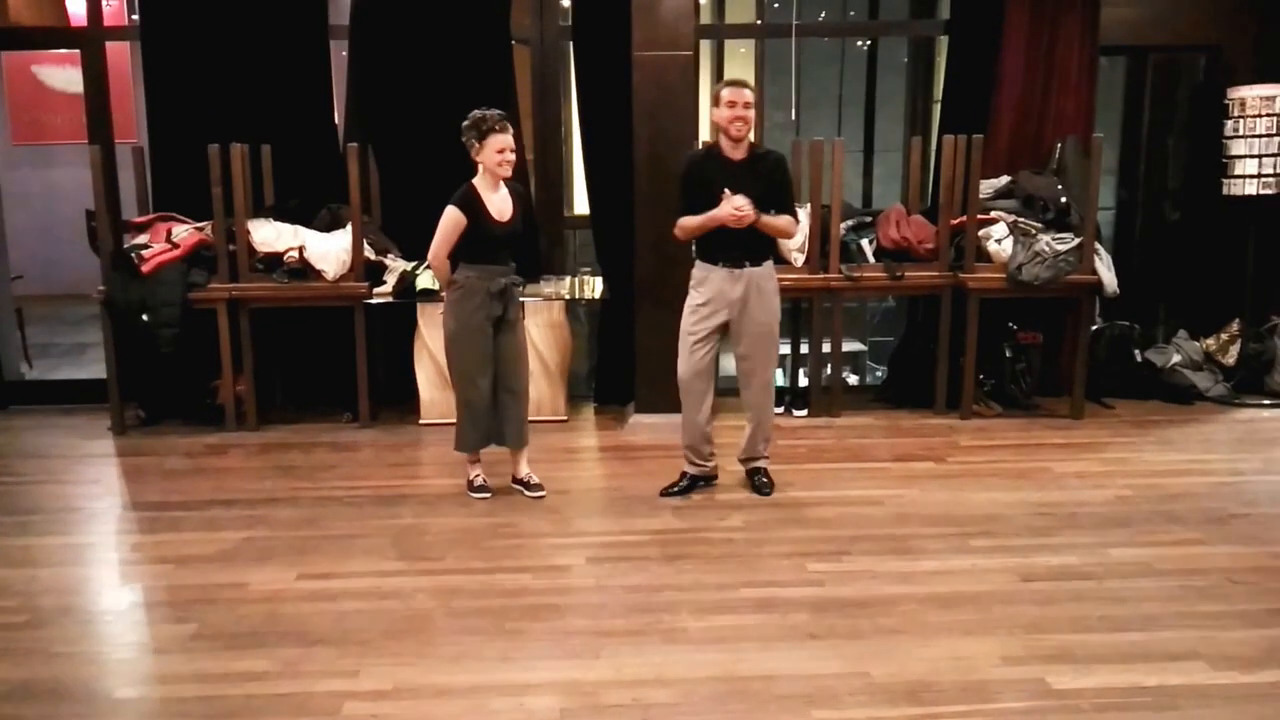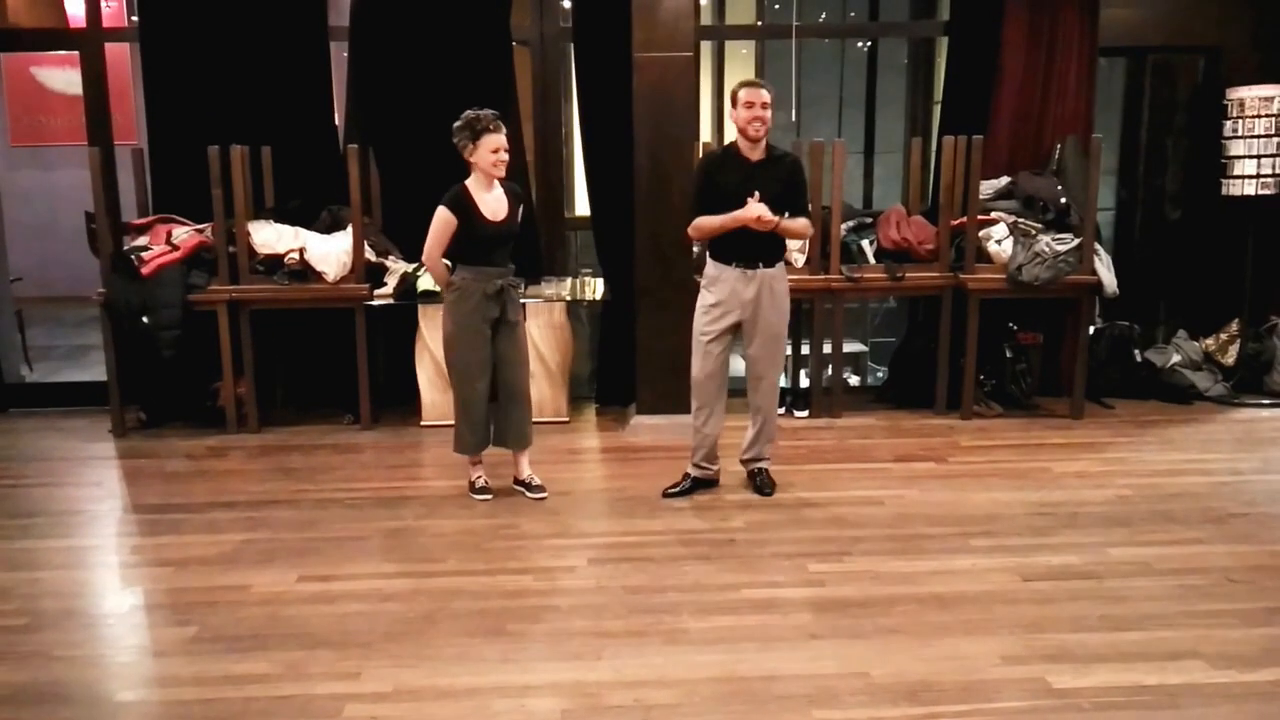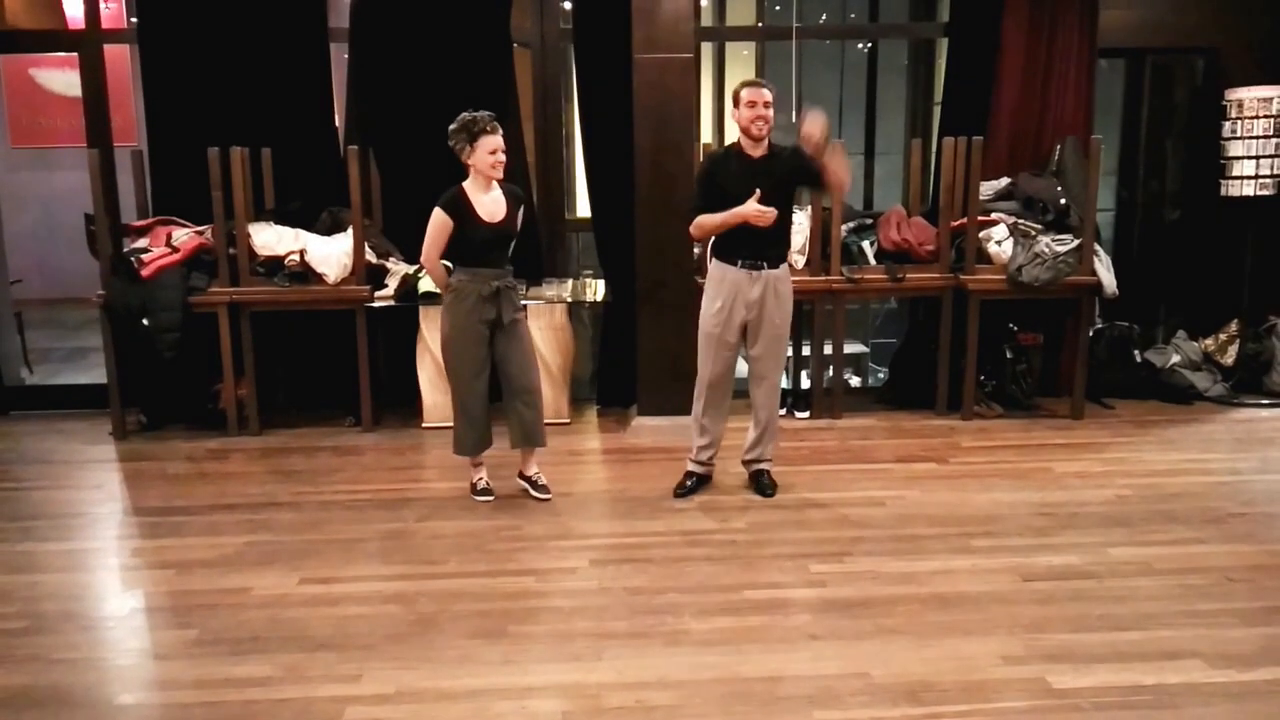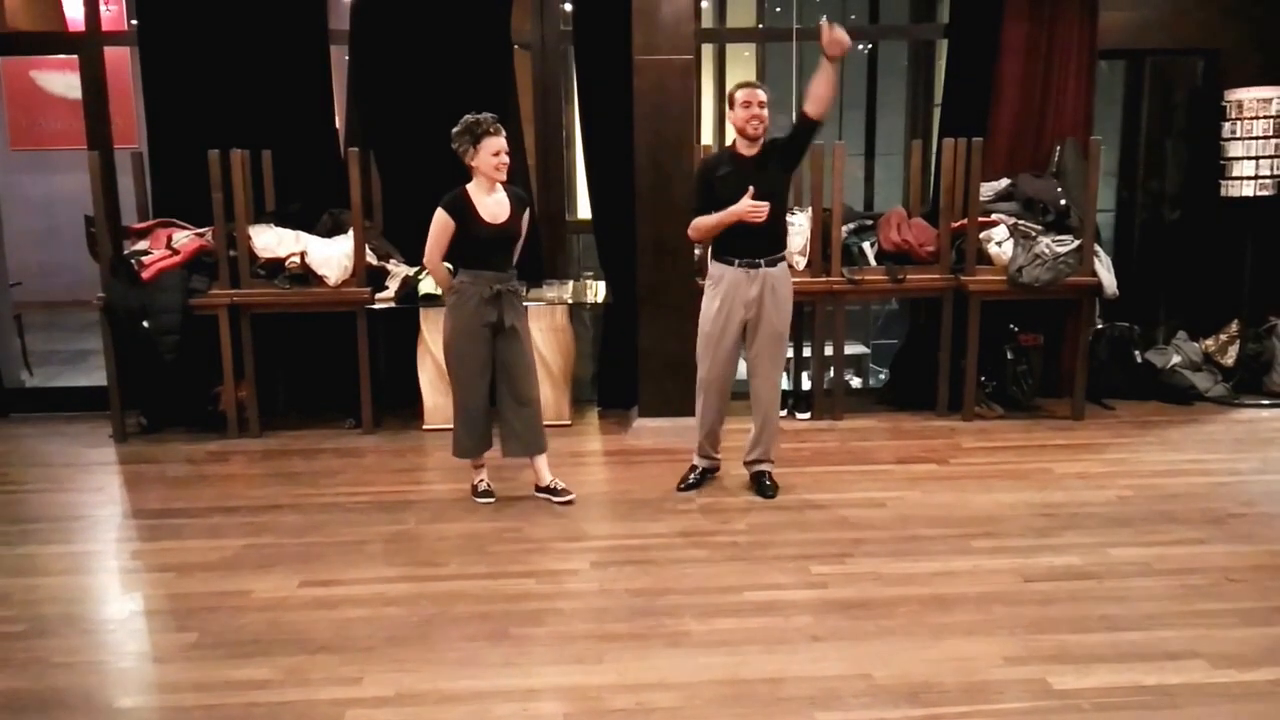
dt=0.2s
person 1, frame 1
left shoulder: (772, 163)
right shoulder: (697, 164)
left elbow: (790, 225)
right elbow: (681, 229)
left wrist: (754, 218)
right wrist: (719, 215)
left hip: (758, 278)
right hip: (709, 277)
left knee: (758, 375)
right knee: (691, 373)
left ankle: (756, 460)
right ankle: (698, 465)
person 1, frame 2
left shoulder: (787, 166)
right shoulder: (713, 164)
left elbow: (805, 230)
right elbow: (695, 229)
left wrist: (776, 222)
right wrist: (740, 217)
left hip: (770, 279)
right hip: (722, 278)
left knee: (765, 376)
right knee: (705, 374)
left ankle: (757, 461)
right ankle: (702, 467)
person 1, frame 3
left shoulder: (790, 160)
right shoulder: (716, 164)
left elbow: (839, 186)
right elbow: (696, 228)
left wrist: (822, 147)
right wrist: (740, 214)
left hip: (774, 279)
right hip: (727, 277)
left knee: (767, 376)
right knee: (712, 374)
left ankle: (759, 461)
right ankle: (700, 463)
person 1, frame 4
left shoulder: (782, 155)
right shoulder: (712, 167)
left elbow: (816, 111)
right elbow: (695, 231)
left wrist: (830, 59)
right wrist: (735, 212)
left hip: (772, 276)
right hip: (726, 276)
left knee: (766, 378)
right knee: (712, 373)
left ankle: (760, 462)
right ankle: (705, 458)
person 2, frame 1
left shoulder: (518, 195)
right shoulder: (465, 200)
right elbow: (436, 257)
right wrist: (458, 290)
left hip: (507, 294)
right hip: (471, 298)
left knee: (515, 381)
right knee: (474, 384)
left ankle: (520, 467)
right ankle: (474, 467)
person 2, frame 2
left shoulder: (514, 195)
right shoulder: (457, 201)
right elbow: (431, 258)
right wrist: (459, 291)
left hip: (507, 295)
right hip: (469, 300)
left knee: (516, 383)
right knee: (472, 385)
left ankle: (522, 469)
right ankle: (476, 469)
person 2, frame 3
left shoulder: (514, 197)
right shoulder: (453, 202)
right elbow: (429, 260)
right wrist: (458, 291)
left hip: (506, 296)
right hip: (468, 301)
left knee: (525, 381)
right knee: (470, 387)
left ankle: (529, 468)
right ankle: (477, 470)
person 2, frame 4
left shoulder: (518, 201)
right shoulder: (455, 204)
right elbow: (432, 260)
right wrist: (462, 293)
left hip: (509, 299)
right hip: (470, 303)
left knee: (524, 387)
right knee: (472, 389)
left ankle: (542, 475)
right ankle: (478, 473)
